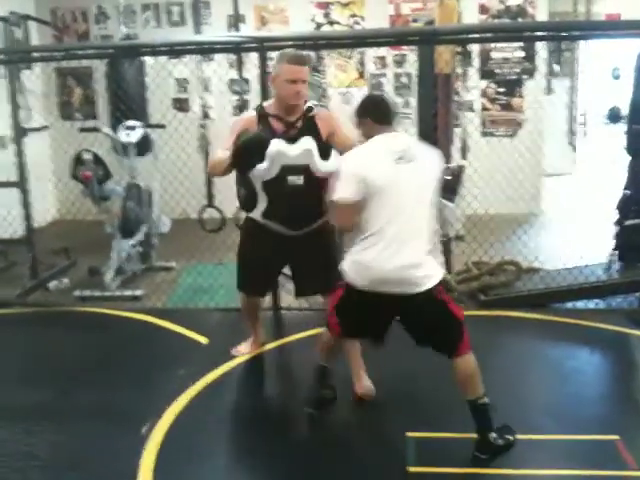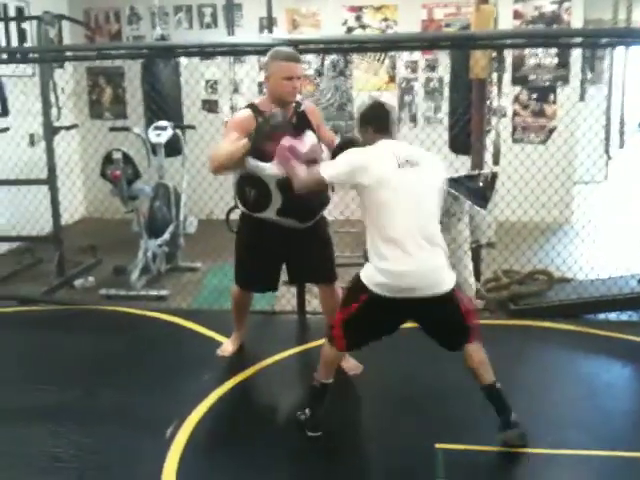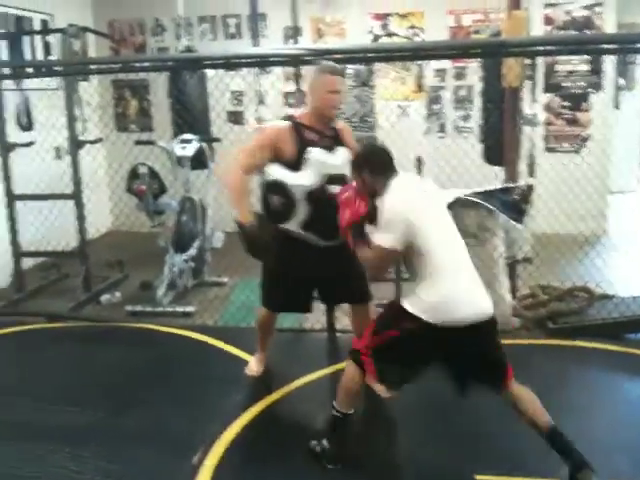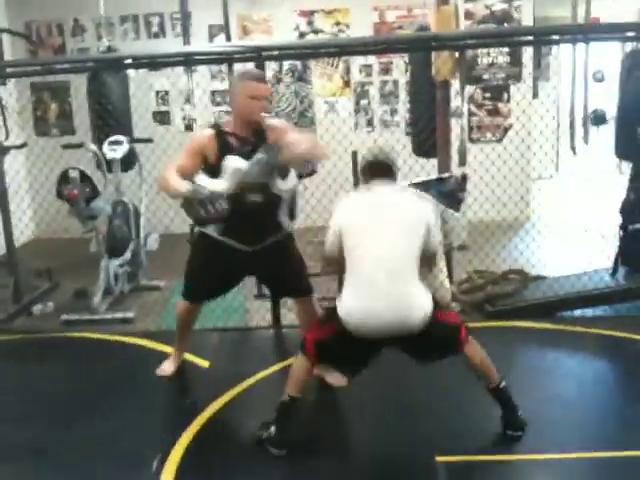
dt=0.7s
person 1, frame 1
left shoulder: (357, 159)
right shoulder: (431, 156)
left elbow: (343, 224)
left wrist: (339, 187)
left hip: (366, 274)
right hip: (419, 275)
left knee: (340, 325)
right knee: (458, 347)
left ankle: (321, 391)
right ankle: (486, 434)
person 1, frame 2
left shoulder: (362, 159)
right shoulder: (431, 162)
left elbow: (304, 183)
left wrist: (287, 159)
left hip: (385, 280)
right hip: (437, 279)
left knee: (339, 335)
right knee: (468, 339)
left ankle: (314, 413)
right ankle: (507, 419)
person 1, frame 3
left shoulder: (392, 204)
right shoulder: (422, 185)
left elbow: (376, 267)
left wrist: (352, 234)
left hip: (429, 311)
right hip: (474, 307)
left knee: (361, 356)
right knee: (505, 382)
left ankle: (331, 442)
person 1, frame 4
left shoulder: (345, 206)
right shoulder: (423, 204)
left elbow: (332, 262)
right elbow: (432, 260)
left hip: (358, 316)
right hip: (412, 312)
left knee: (310, 348)
right knee: (461, 336)
left ankle: (280, 430)
right ankle: (511, 414)
person 2, frame 1
left shoulder: (322, 119)
right shoulder: (249, 121)
right elbow: (214, 167)
right wrist: (235, 154)
left hip: (312, 228)
right hip: (264, 227)
left knee: (334, 294)
right knee: (249, 291)
left ankle: (355, 365)
right ankle: (256, 337)
person 2, frame 2
left shoulder: (309, 112)
right shoulder: (246, 119)
left elbow: (330, 143)
right elbow: (217, 163)
right wrist: (253, 140)
right hip: (262, 222)
left knee: (327, 282)
right knee: (245, 284)
right ankle: (238, 334)
person 2, frame 3
left shoulder: (342, 132)
right shoulder: (280, 133)
right elbow: (238, 173)
right wrist: (247, 221)
left hip: (335, 239)
right hip: (292, 241)
left knee: (362, 302)
right knee: (273, 305)
right ankle: (261, 353)
person 2, frame 4
left shoulder: (275, 130)
right shoulder: (207, 140)
left elbow: (313, 149)
right elbow: (169, 175)
left wrist: (287, 152)
right wrist: (187, 191)
left hip: (271, 238)
right hip: (220, 239)
left knee: (304, 295)
right knee: (192, 299)
right ankle: (177, 354)
